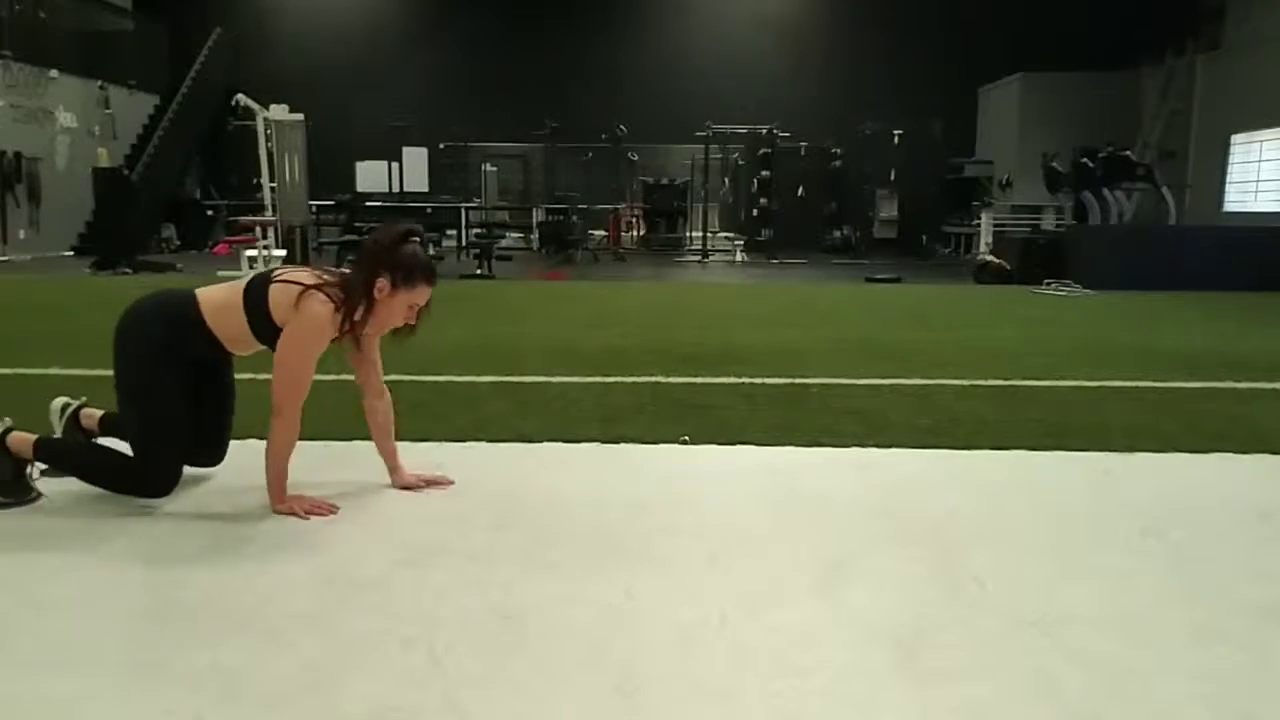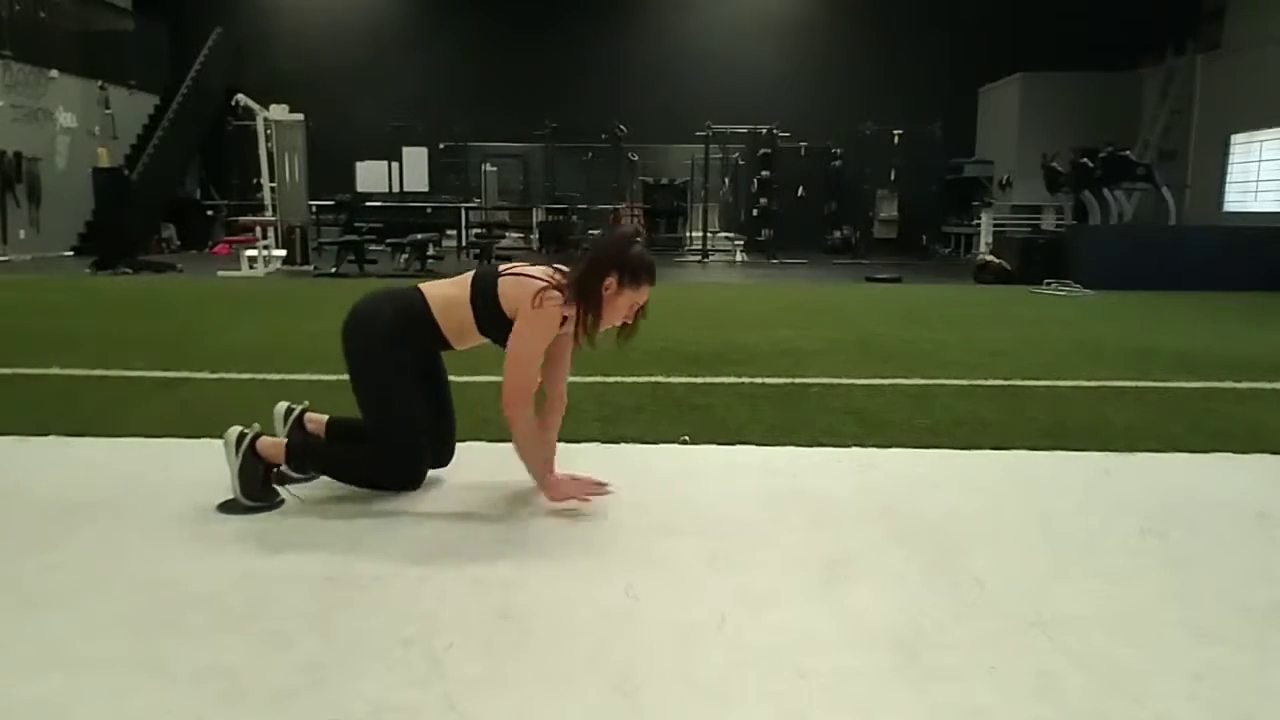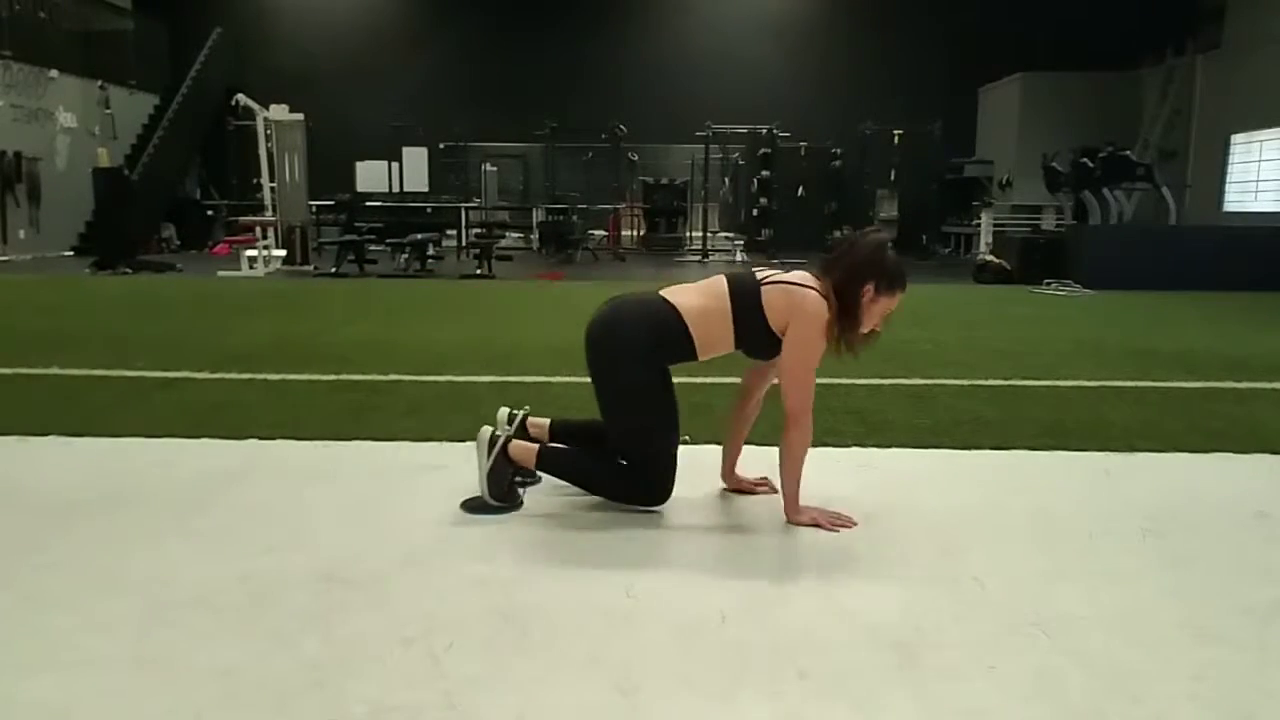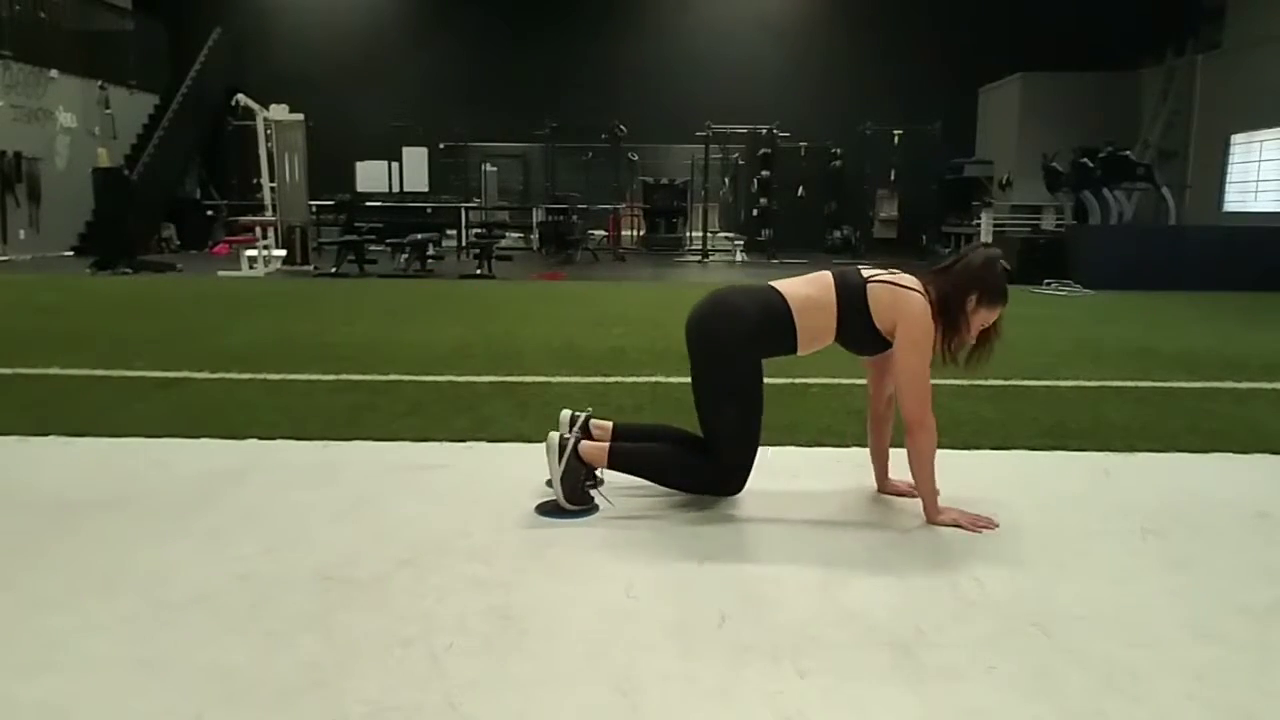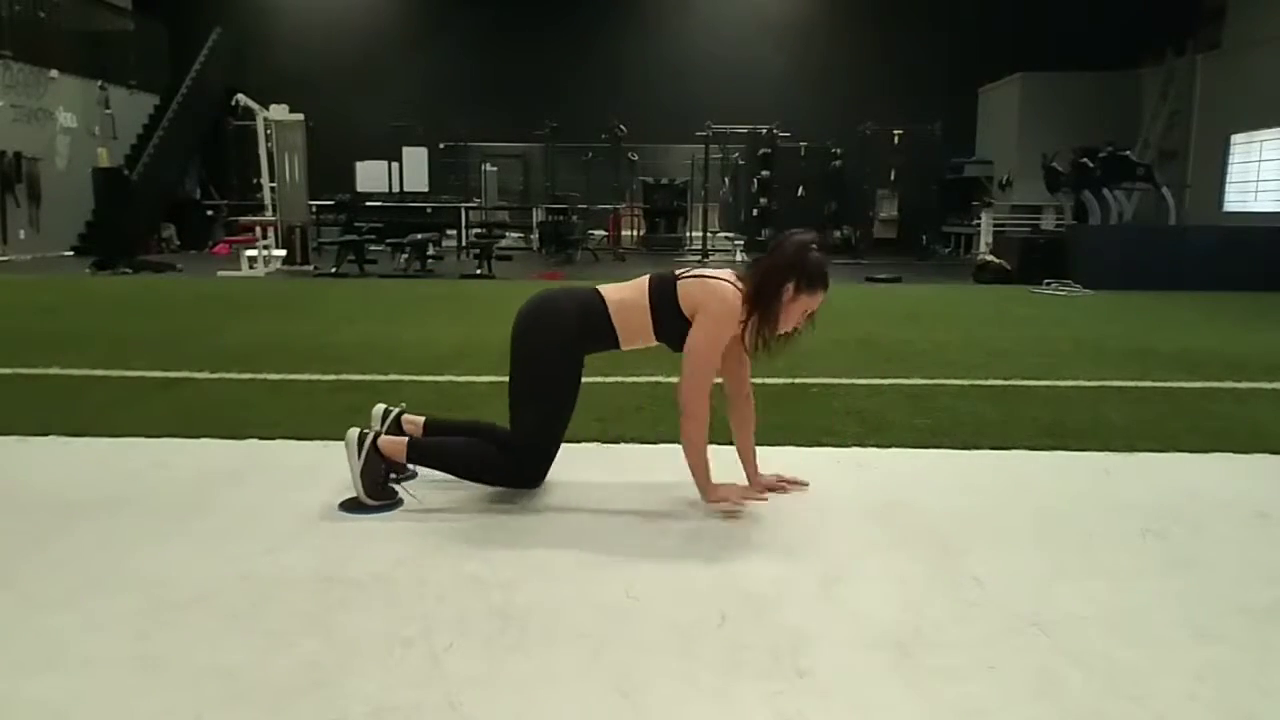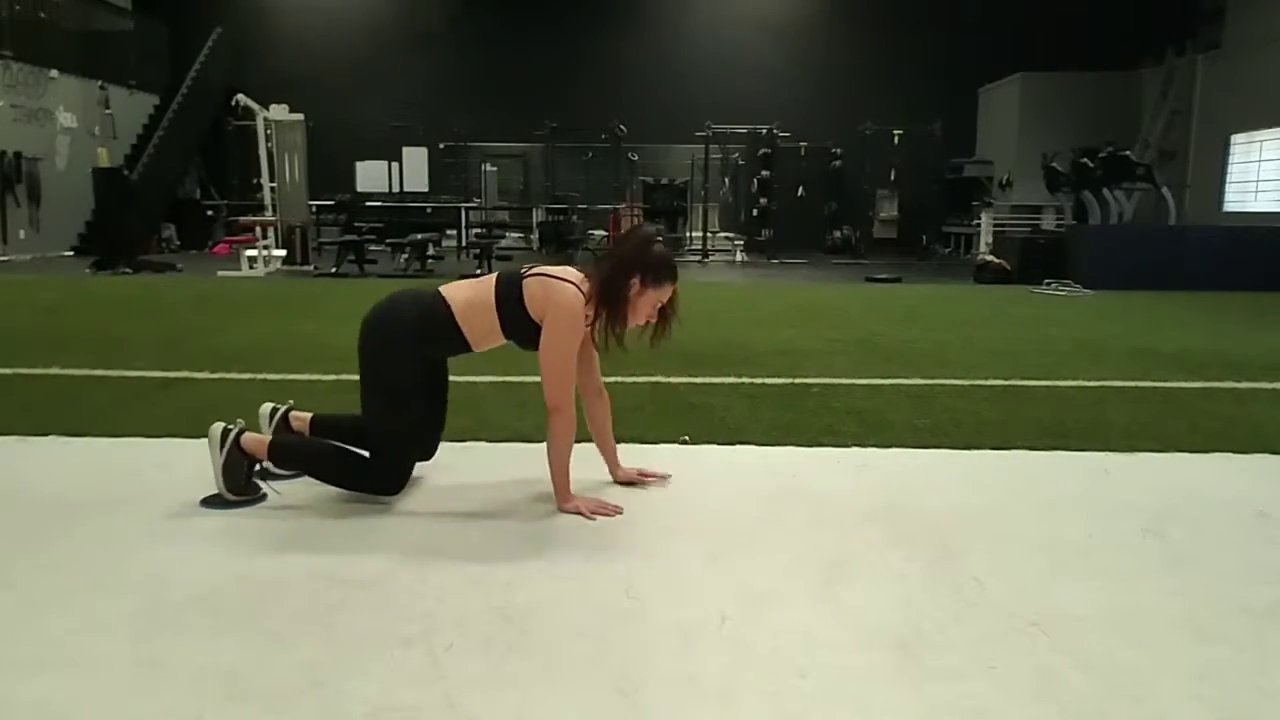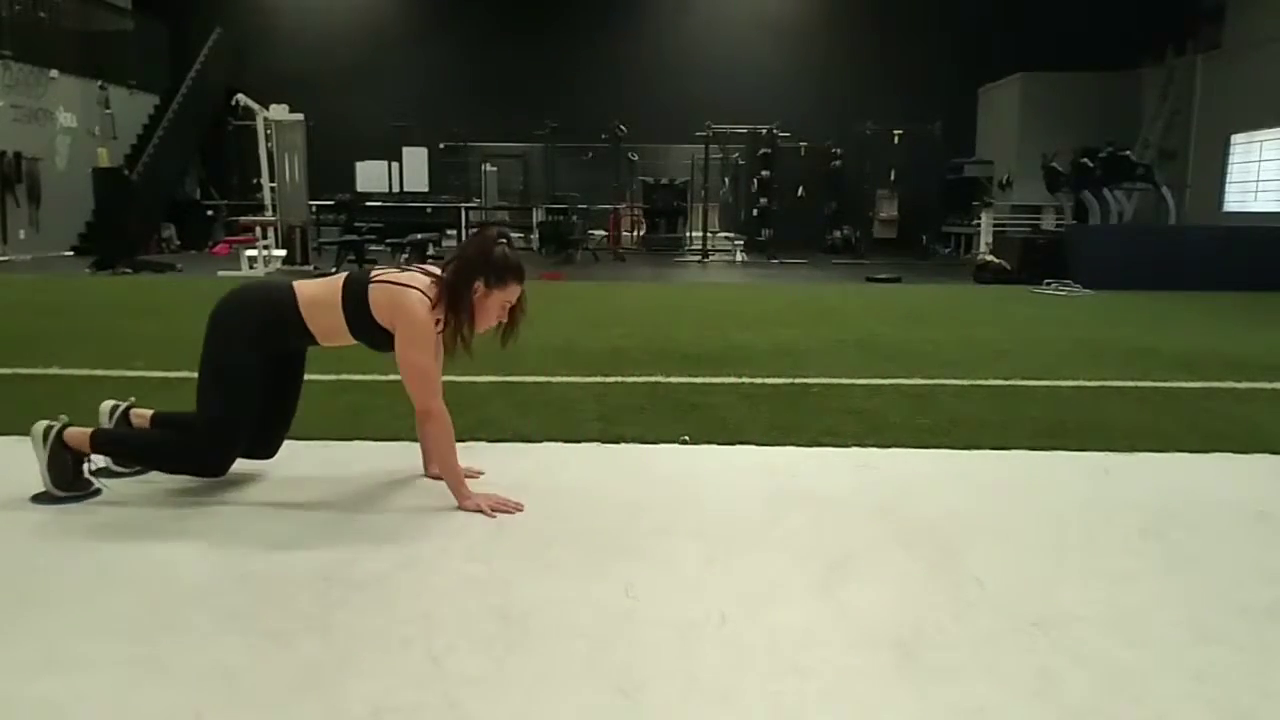
dt=0.7s
person 1, frame 1
left shoulder: (358, 304)
right shoulder: (317, 310)
left elbow: (375, 392)
right elbow: (285, 409)
left wrist: (397, 471)
right wrist: (277, 493)
left hip: (199, 341)
right hip: (153, 332)
left knee: (205, 451)
right knee: (158, 476)
left ankle: (83, 418)
person 1, frame 2
left shoulder: (568, 294)
right shoulder: (547, 302)
left elbow: (553, 394)
right elbow: (517, 405)
left wrist: (547, 470)
right wrist: (547, 482)
left hip: (406, 332)
right hip: (378, 329)
left knee: (438, 449)
right knee: (406, 471)
left ankle: (303, 421)
right ankle: (260, 448)
person 1, frame 3
left shoulder: (800, 293)
right shoulder: (810, 310)
left elbow: (752, 389)
right elbow: (797, 419)
left wrist: (728, 470)
right wrist: (792, 506)
left hip: (626, 326)
right hip: (625, 340)
left knee: (647, 443)
right knee: (653, 486)
left ankle: (526, 428)
right ankle: (513, 452)
person 1, frame 4
left shoulder: (897, 299)
right shoulder: (916, 312)
left elbow: (883, 397)
right elbow: (918, 422)
left wrist: (884, 479)
right wrist: (932, 508)
left hip: (727, 318)
right hip: (730, 329)
left knee: (723, 451)
right knee: (726, 474)
left ankle: (590, 428)
right ankle: (582, 451)
person 1, frame 5
left shoulder: (737, 297)
right shoulder: (723, 303)
left elbow: (740, 394)
right elbow: (692, 406)
left wrist: (754, 475)
right wrist: (708, 487)
left hip: (562, 326)
right hip: (553, 329)
left knee: (528, 444)
right knee: (523, 469)
left ankle: (403, 423)
right ankle: (380, 446)
person 1, frame 6
left shoulder: (587, 293)
right shoulder: (568, 301)
left elbow: (591, 388)
right elbow: (559, 406)
left wrist: (615, 467)
right wrist: (564, 494)
left hip: (423, 332)
right hip: (399, 331)
left knee: (416, 444)
right knee: (387, 476)
left ankle: (289, 421)
right ankle: (245, 443)
person 1, frame 7
left shoulder: (441, 289)
right shoulder: (416, 305)
left elbow: (432, 378)
right elbow: (431, 411)
left wrist: (436, 460)
right wrist: (463, 494)
left hip: (280, 327)
right hip: (246, 322)
left knee: (261, 442)
right knee: (214, 454)
left ankle: (132, 418)
right ankle: (64, 439)
